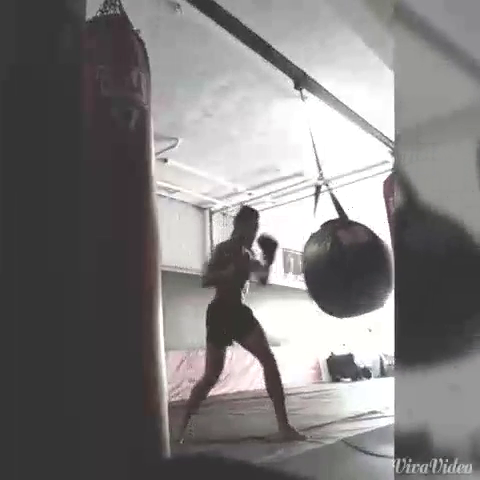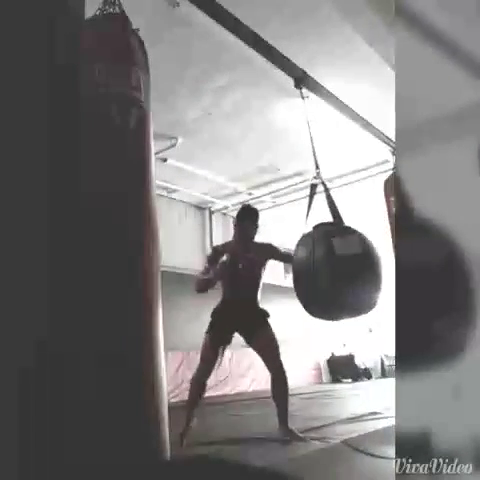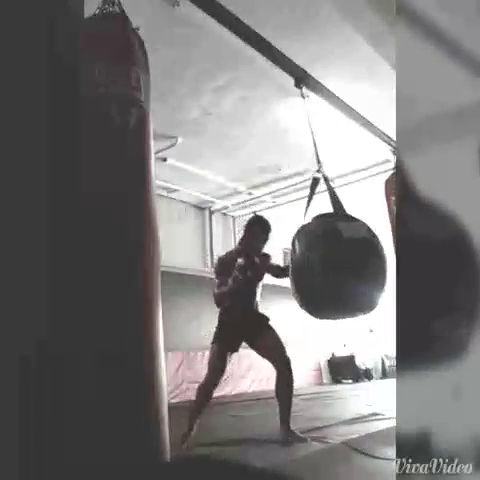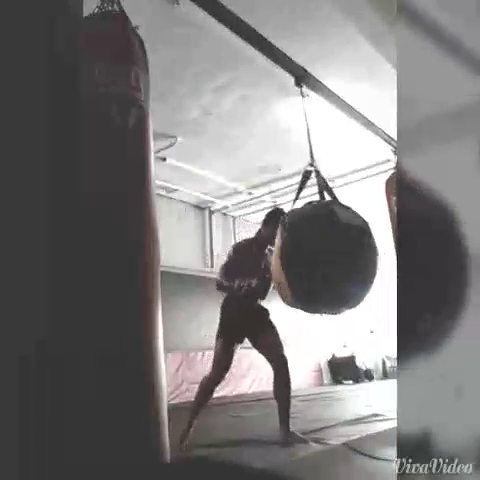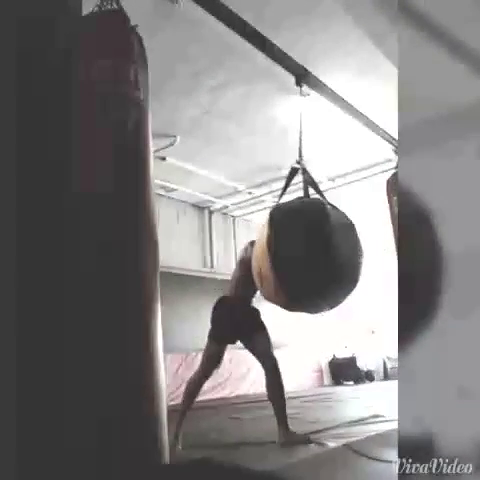
dt=0.3s
person 1, frame 1
left shoulder: (248, 252)
right shoulder: (223, 250)
left elbow: (262, 278)
right elbow: (207, 280)
left wrist: (267, 263)
right wrist: (234, 271)
left hip: (239, 312)
right hip: (220, 312)
left knee: (269, 361)
right knee: (212, 376)
left ankle: (284, 425)
right ankle: (183, 425)
person 1, frame 2
left shoulder: (264, 249)
right shoulder: (220, 252)
left elbow: (292, 259)
right elbow: (200, 287)
right wrist: (218, 272)
left hip: (252, 311)
right hip: (226, 311)
left knee: (276, 365)
right knee: (203, 370)
left ankle: (284, 426)
right ankle: (186, 426)
person 1, frame 3
left shoulder: (263, 258)
right shoulder: (226, 261)
left elbow: (280, 272)
right elbow: (218, 300)
right wrist: (234, 281)
left hip: (254, 318)
right hip: (230, 320)
left knee: (284, 364)
right knee: (213, 377)
left ankle: (285, 429)
right ankle: (189, 430)
person 1, frame 4
left shoulder: (268, 254)
right shoulder: (241, 249)
right elbow: (221, 283)
right wrist: (241, 287)
left hip: (255, 311)
right hip: (234, 311)
left knee: (281, 363)
right knee: (218, 372)
left ankle: (285, 429)
right ankle: (188, 427)
person 1, frame 5
right shoulder: (254, 249)
right elbow: (247, 259)
left hip: (246, 312)
right hip: (228, 309)
left knee: (271, 366)
right knee: (204, 371)
left ankle: (284, 432)
right ankle: (178, 426)
